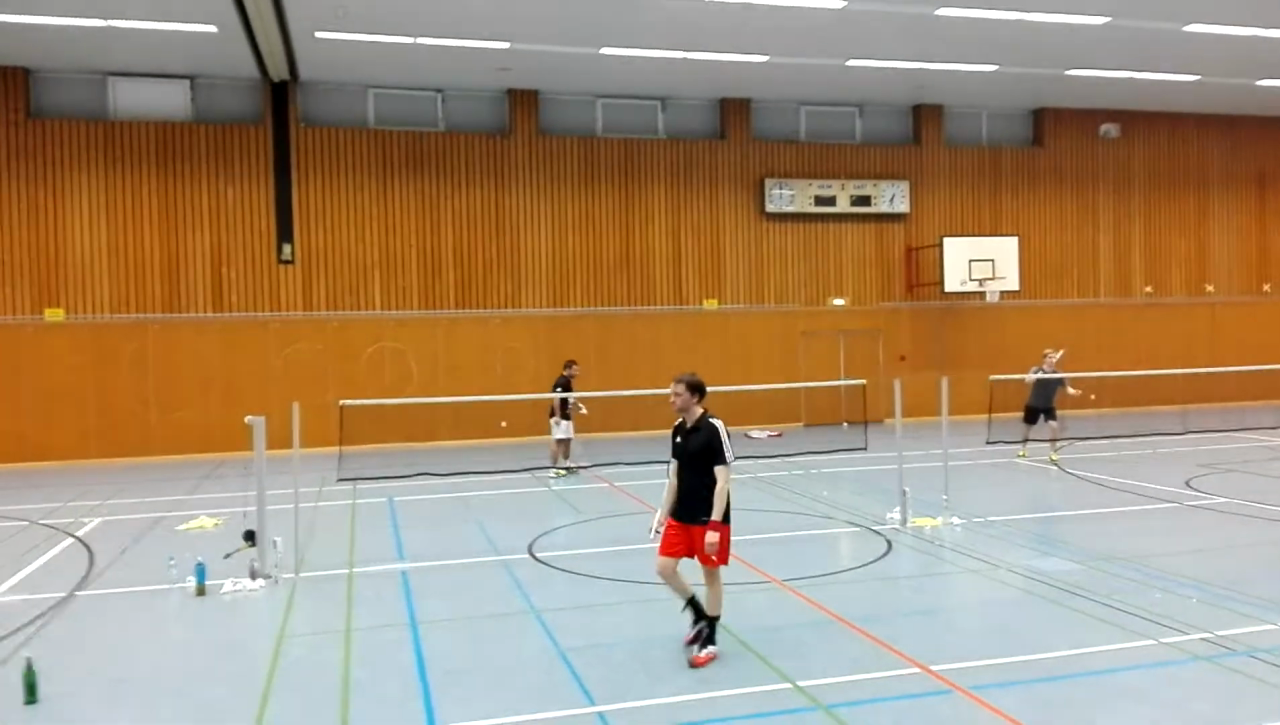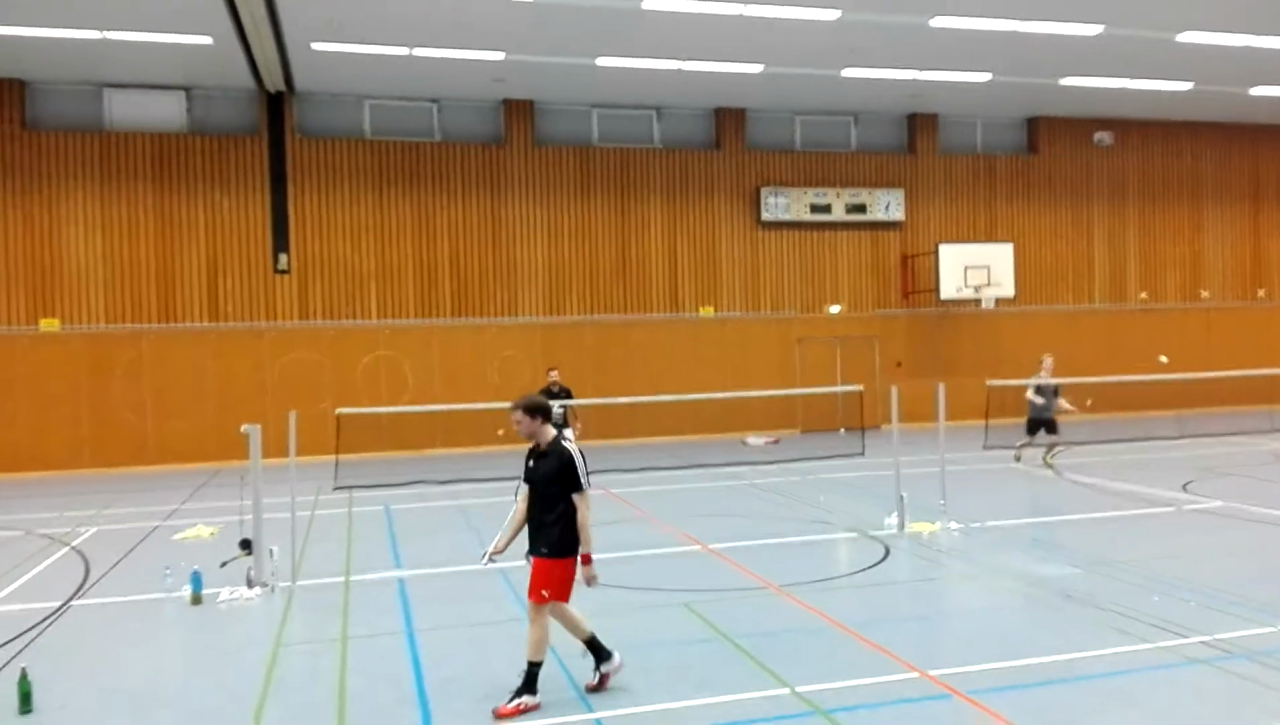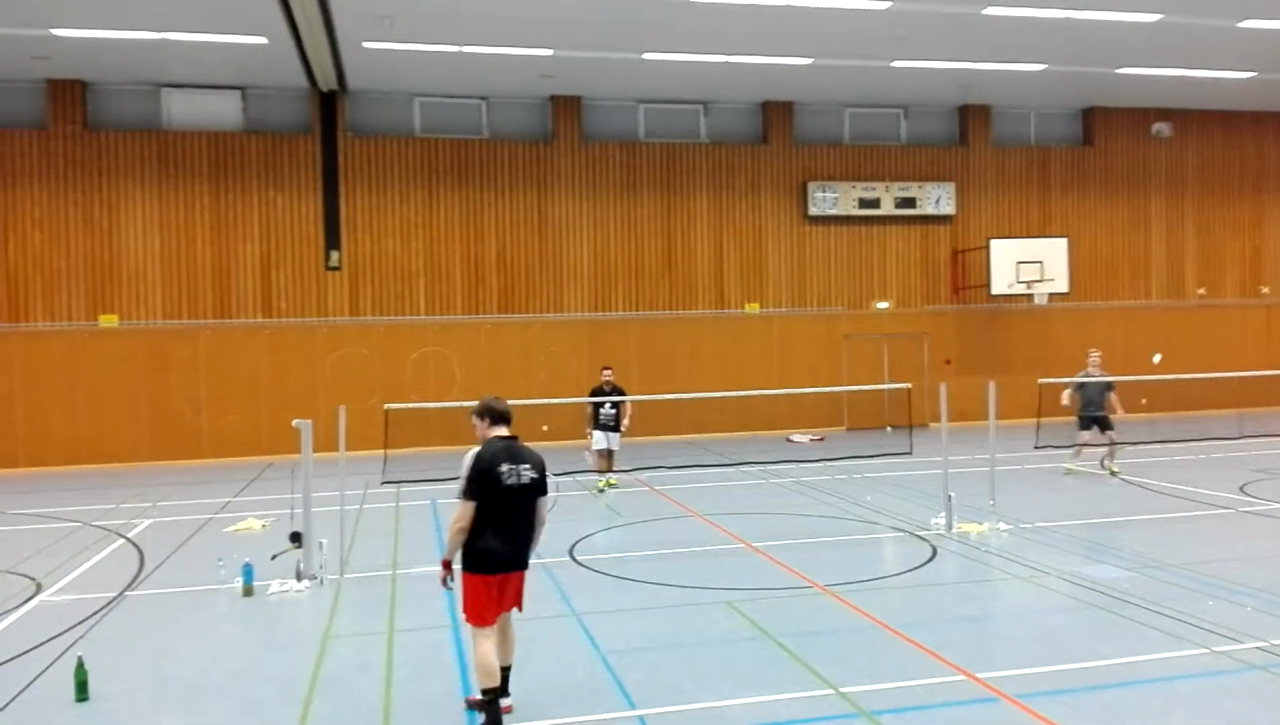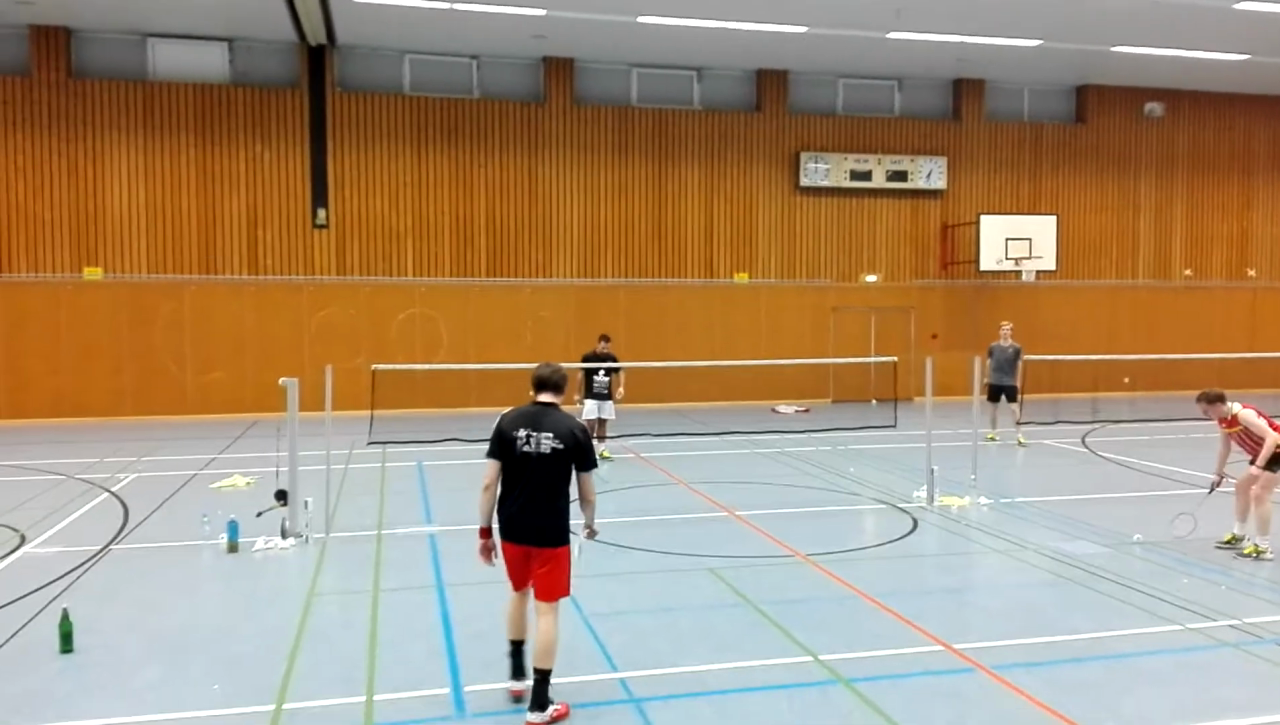
dt=1s
person 1, frame 1
left shoulder: (714, 428)
right shoulder: (678, 430)
left elbow: (723, 481)
left wrist: (714, 526)
right wrist: (663, 512)
left hip: (710, 518)
right hip: (681, 515)
left knee: (711, 576)
right knee: (665, 569)
left ankle: (709, 640)
right ankle: (700, 615)
person 1, frame 2
left shoulder: (567, 452)
right shoulder: (533, 454)
left elbow: (582, 509)
right elbow: (525, 503)
left wrist: (586, 558)
right wrist: (504, 540)
left hip: (558, 549)
right hip: (539, 546)
left knee: (538, 613)
right knee: (557, 610)
left ankle: (528, 691)
right ankle: (606, 660)
person 1, frame 3
left shoulder: (479, 458)
right shoulder: (534, 459)
left elbow: (462, 521)
right elbow: (541, 517)
left wrist: (447, 562)
left hip: (482, 560)
right hip: (517, 558)
left knee: (483, 635)
right knee: (502, 622)
right ankle: (500, 695)
person 1, frame 4
left shoulder: (508, 421)
right shoulder: (574, 429)
left elbow: (489, 484)
right elbow: (587, 493)
left wrist: (485, 531)
right wrist: (590, 523)
left hip: (512, 529)
right hip: (551, 533)
left knee: (519, 594)
right knee: (546, 611)
left ankle: (516, 676)
